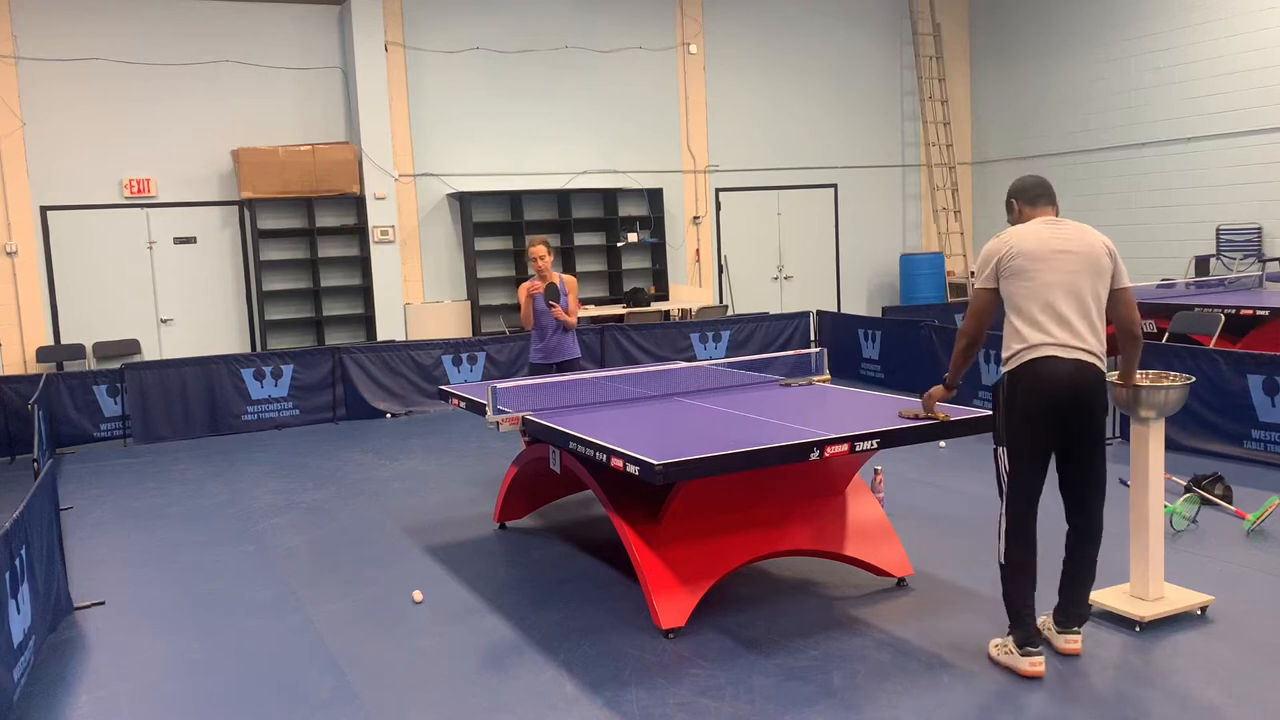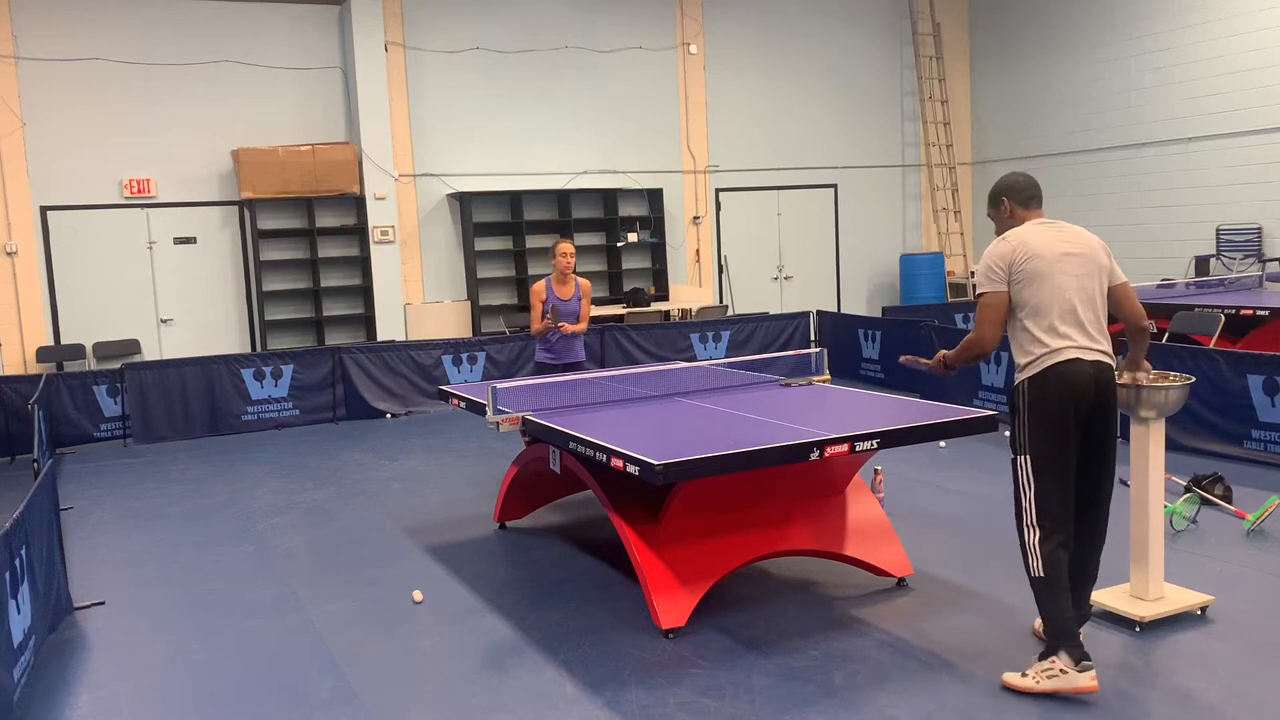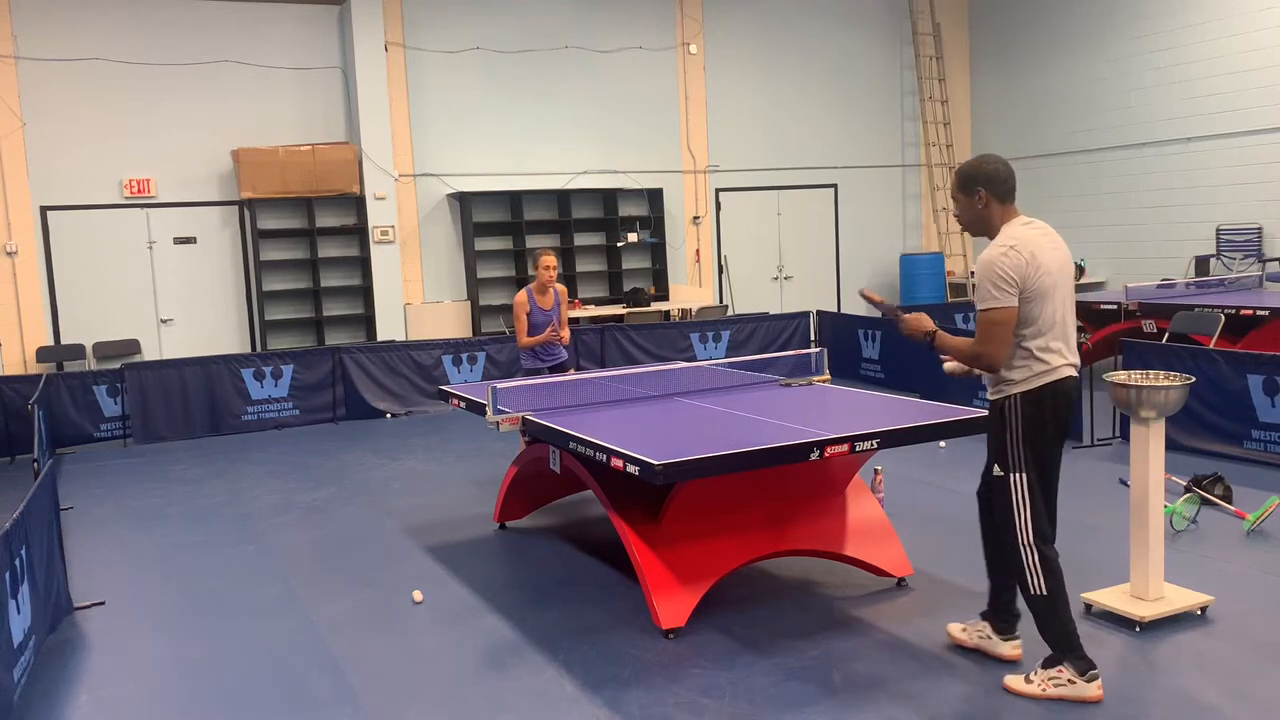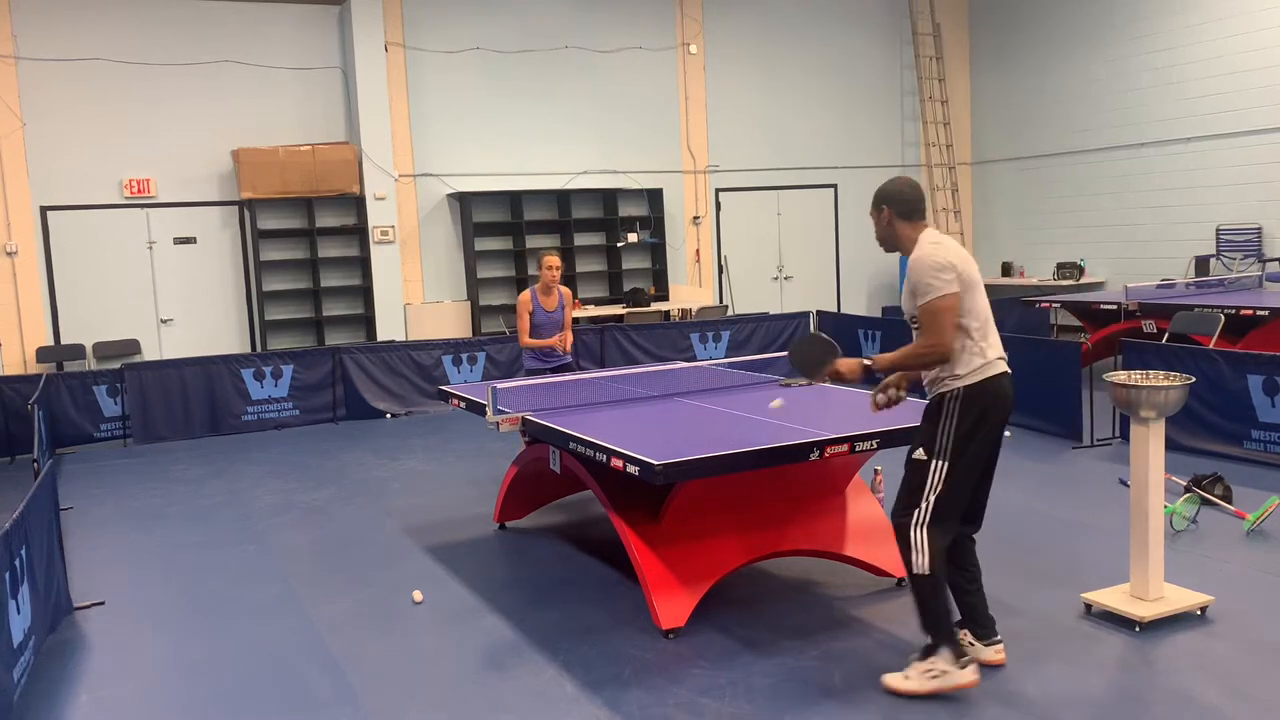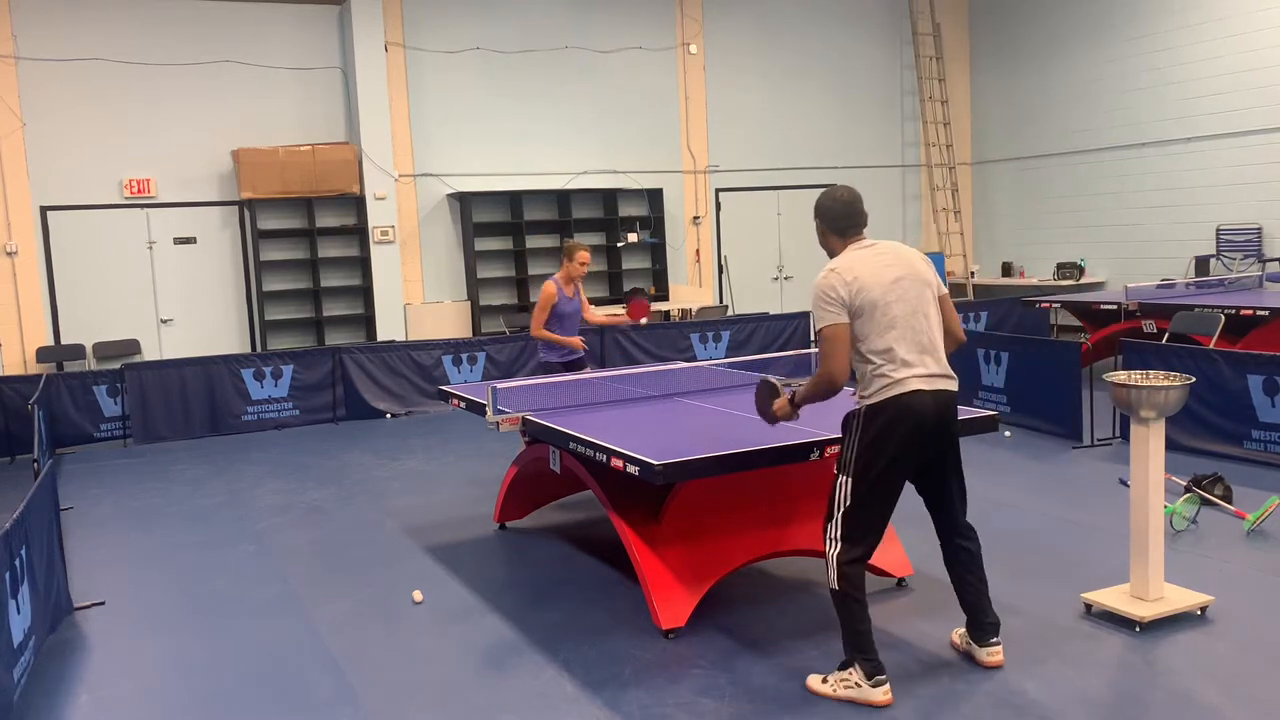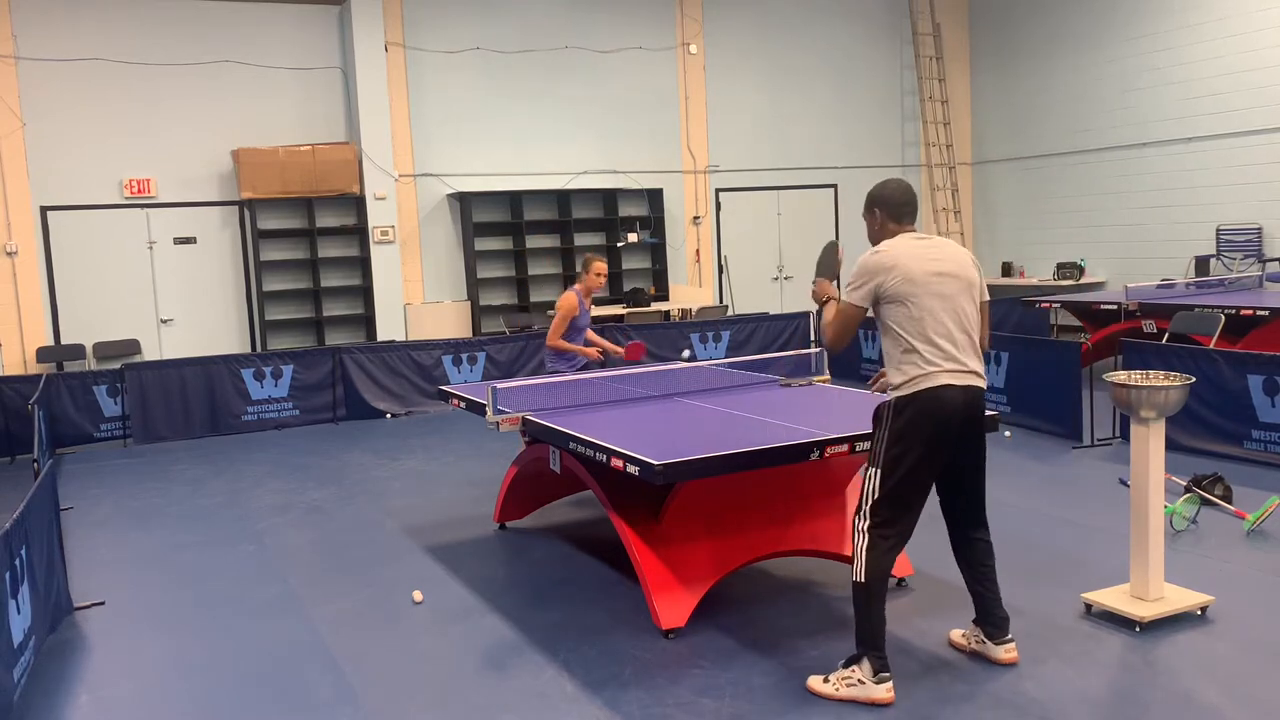
dt=0.7s
person 1, frame 1
left shoulder: (1003, 245)
right shoulder: (1100, 243)
left elbow: (972, 333)
right elbow: (1132, 330)
left wrist: (948, 384)
right wrist: (1127, 373)
left hip: (1030, 378)
right hip: (1087, 378)
left knee: (1018, 513)
right knee: (1085, 510)
left ankle: (1025, 643)
right ankle: (1069, 623)
person 1, frame 2
left shoulder: (1004, 249)
right shoulder: (1090, 242)
left elbow: (985, 341)
right elbow: (1137, 322)
left wrist: (946, 361)
right wrist: (1135, 361)
left hip: (1047, 384)
right hip: (1099, 378)
left knee: (1044, 522)
right knee: (1089, 514)
left ankle: (1068, 658)
right ankle: (1068, 622)
person 1, frame 3
left shoulder: (999, 258)
right shoulder: (1046, 236)
left elbow: (992, 358)
left wrist: (932, 335)
right wrist: (964, 349)
left hip: (1026, 400)
right hip: (1057, 386)
left knee: (1028, 533)
right knee: (997, 507)
left ankle: (1074, 667)
right ankle: (999, 625)
person 1, frame 4
left shoulder: (928, 258)
right shoulder: (940, 250)
left elbow: (938, 347)
left wrist: (867, 368)
right wrist: (900, 375)
left hip: (967, 395)
right hip: (986, 389)
left knee: (918, 521)
right knee: (952, 523)
left ankle: (949, 655)
right ankle: (982, 635)
person 1, frame 5
left shoulder: (833, 281)
right shoulder: (914, 258)
left elbow: (835, 375)
right elbow: (955, 335)
left wrist: (794, 402)
left hip: (888, 411)
right hip: (941, 399)
left knee: (845, 539)
right knee: (954, 523)
left ankle: (866, 673)
right ankle: (985, 636)
person 1, frame 6
left shoulder: (877, 262)
right shoulder: (961, 255)
left elbow: (835, 338)
right elbow: (979, 341)
left wrist: (827, 300)
left hip: (917, 405)
right hip: (970, 395)
left knee: (875, 530)
right knee: (968, 521)
left ankle: (871, 671)
right ankle: (995, 634)
